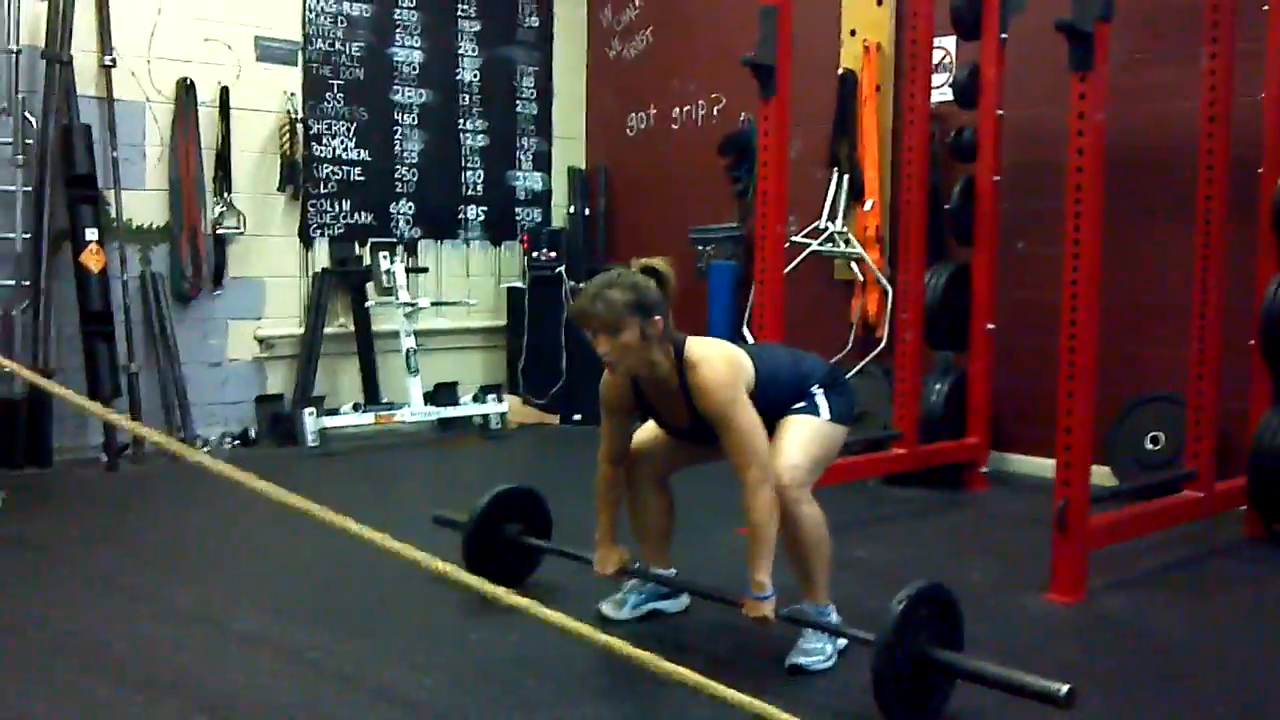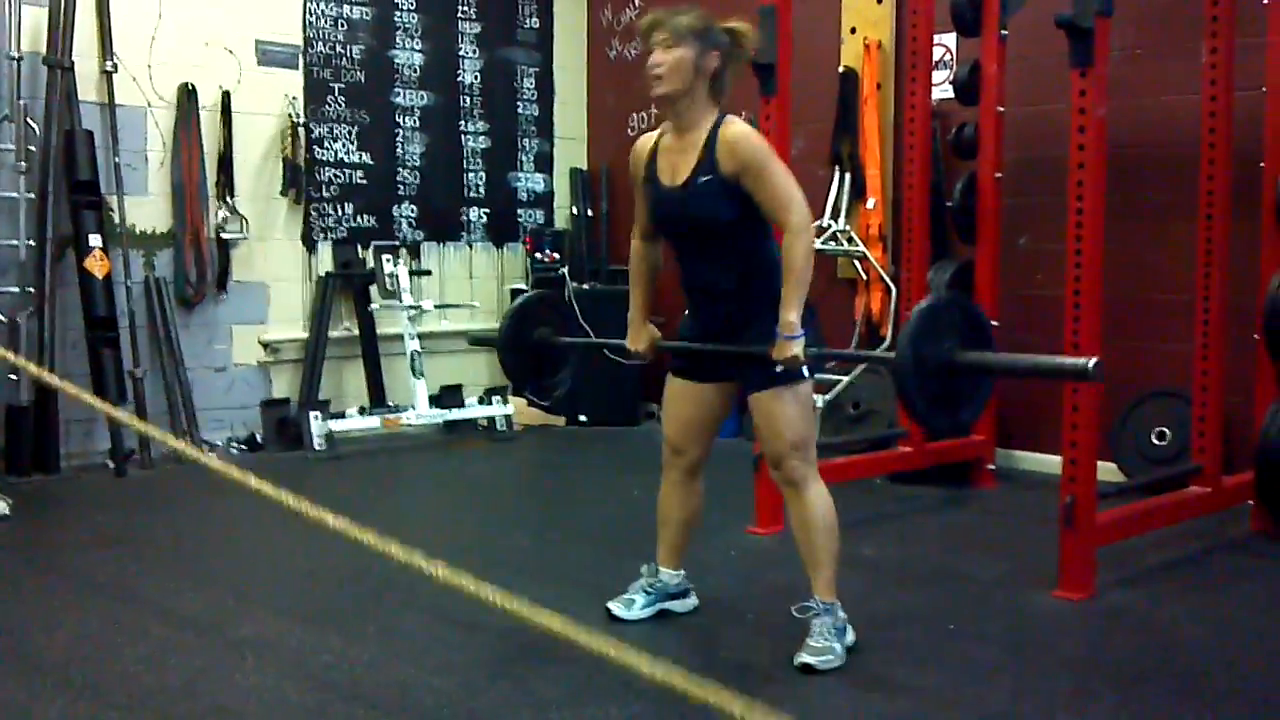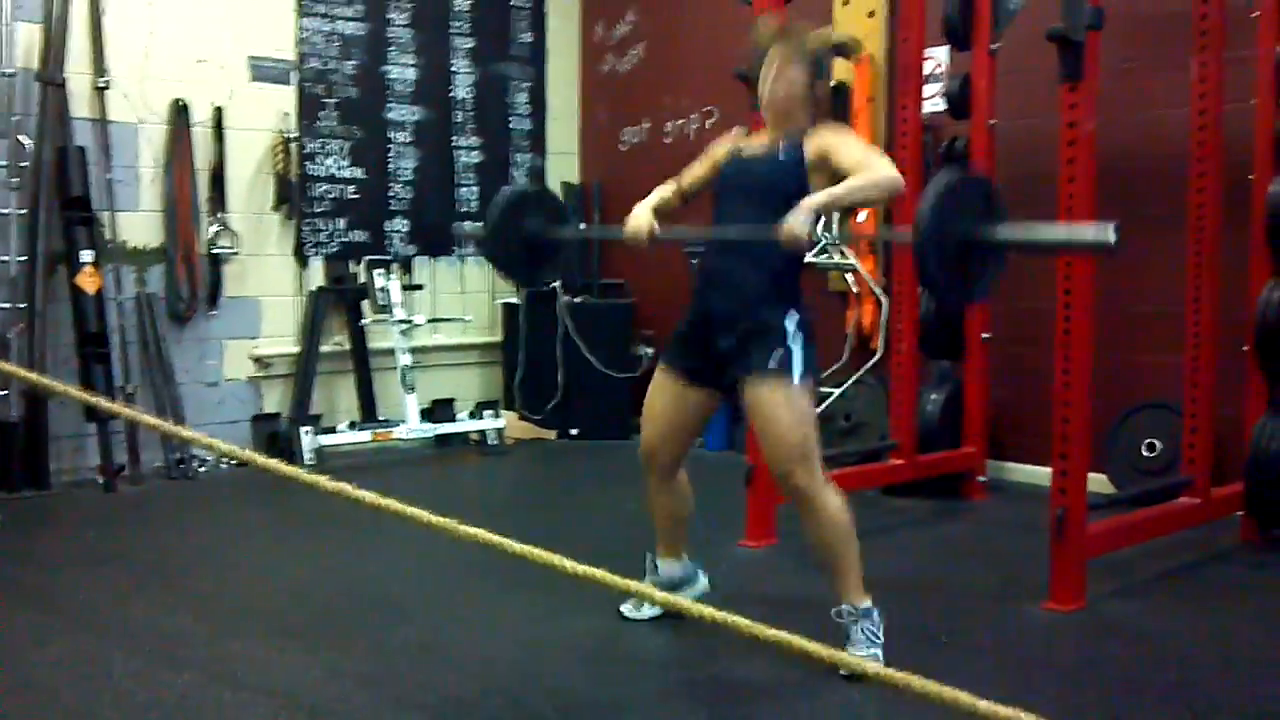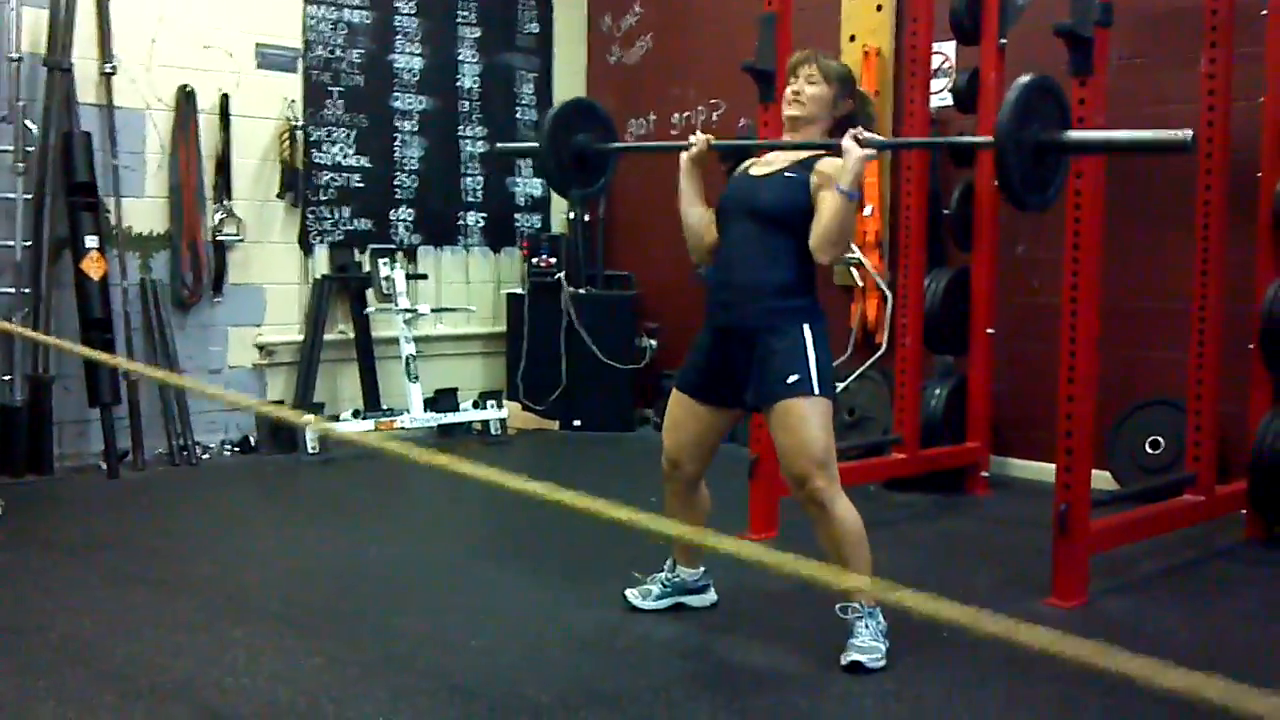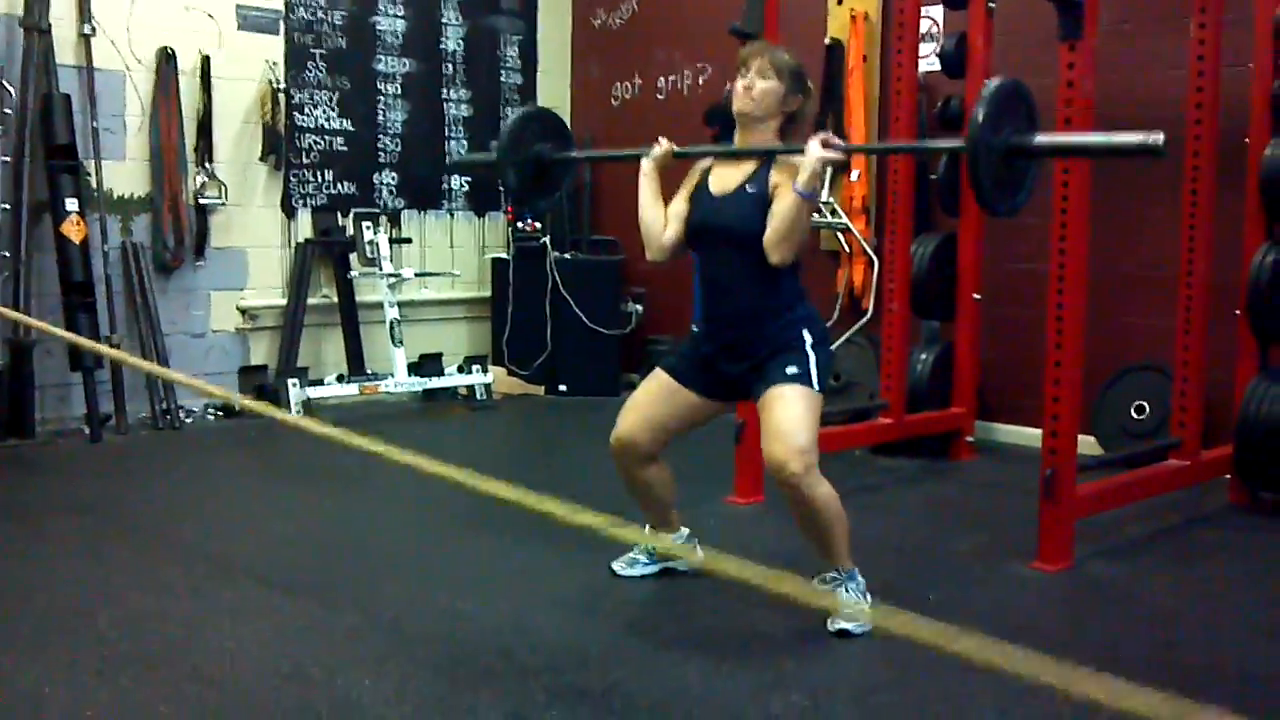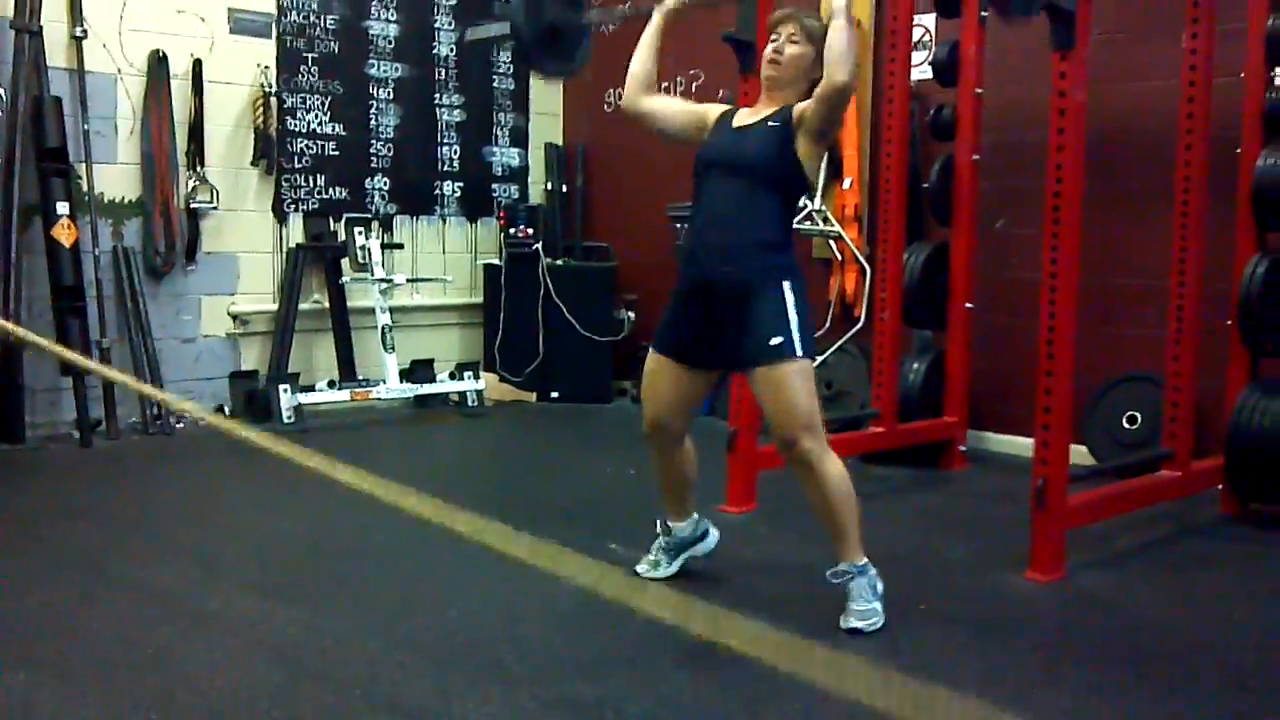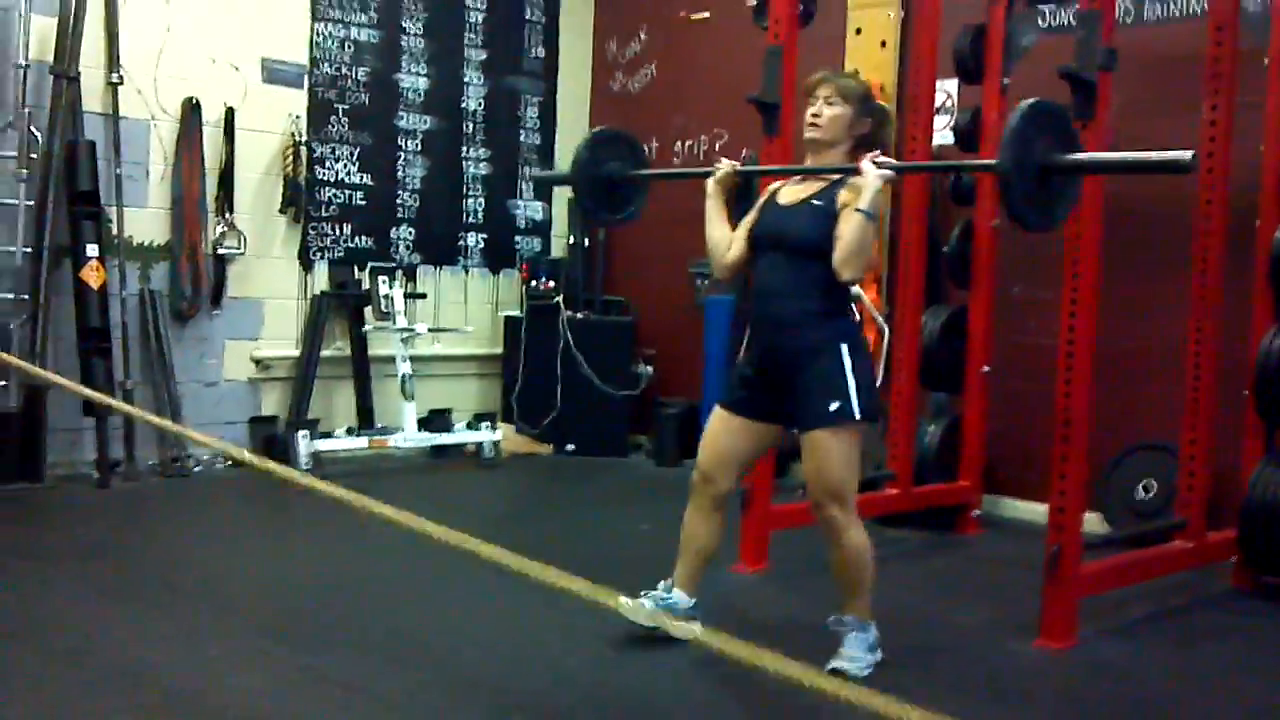
dt=0.7s
person 1, frame 1
left shoulder: (710, 375)
right shoulder: (618, 381)
left elbow: (757, 481)
right elbow: (613, 461)
left wrist: (760, 587)
right wrist: (606, 542)
left hip: (814, 393)
right hip: (752, 400)
left knee: (786, 482)
right knee: (643, 458)
left ankle: (823, 617)
right ankle: (658, 582)
person 1, frame 2
left shoulder: (736, 140)
right shoulder: (646, 151)
left elbow: (797, 224)
right elbow: (645, 238)
left wrist: (790, 325)
right wrist: (638, 318)
left hip: (766, 321)
right hip: (705, 326)
left knee: (792, 466)
right knee: (680, 457)
left ankle: (829, 613)
right ankle: (668, 581)
person 1, frame 3
left shoulder: (822, 144)
right shoulder: (735, 147)
left elbow: (886, 179)
right elbow: (679, 190)
left wrist: (816, 203)
right wrist: (645, 209)
left hip: (769, 323)
right hip: (704, 319)
left knee: (798, 474)
right knee: (655, 453)
left ankle: (858, 612)
right ankle: (676, 573)
person 1, frame 4
left shoulder: (830, 169)
right shoulder: (750, 166)
left elbow: (826, 251)
right elbow: (703, 245)
left wrist: (851, 172)
right wrist: (689, 170)
left hip: (787, 335)
right hip: (719, 334)
left knee: (815, 483)
right knee: (678, 464)
left ankle: (865, 614)
right ankle: (688, 575)
person 1, frame 5
left shoulder: (790, 171)
right shoulder: (703, 173)
left elbow: (779, 252)
right elbow: (658, 248)
left wrist: (810, 177)
right wrist: (651, 171)
left hip: (784, 341)
right hip: (712, 340)
left knee: (791, 465)
right knee: (629, 440)
left ankle: (847, 581)
right ankle: (667, 543)
person 1, frame 6
left shoulder: (807, 122)
right shoulder: (719, 118)
left elbow: (840, 81)
right elbow: (637, 98)
left hip: (766, 294)
right hip: (696, 294)
left knee: (803, 444)
right knee: (660, 428)
left ankle: (857, 573)
right ankle: (683, 529)
person 1, frame 7
left shoulder: (857, 188)
right shoulder: (777, 190)
left elbow: (850, 269)
right elbow: (725, 262)
left wrist: (868, 192)
right wrist: (715, 192)
left hip: (825, 358)
right hip: (762, 358)
left knee: (833, 505)
right knee: (709, 479)
left ankle: (860, 632)
right ankle: (677, 597)
